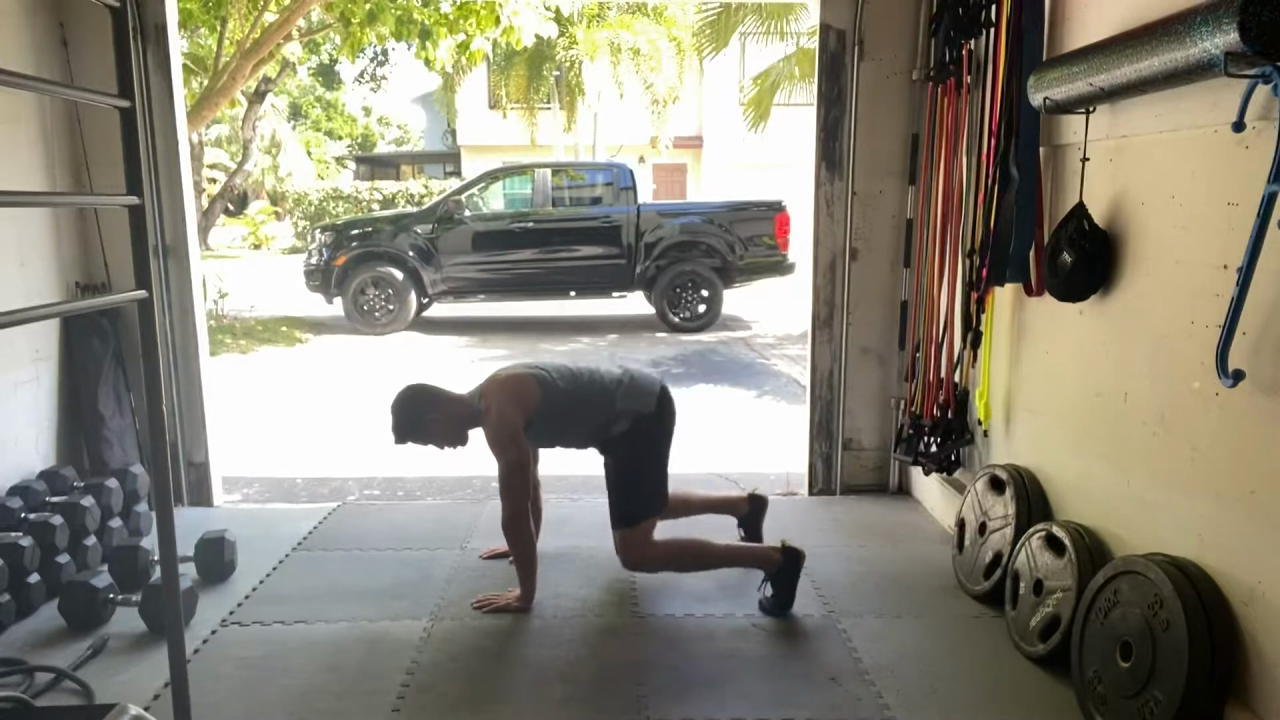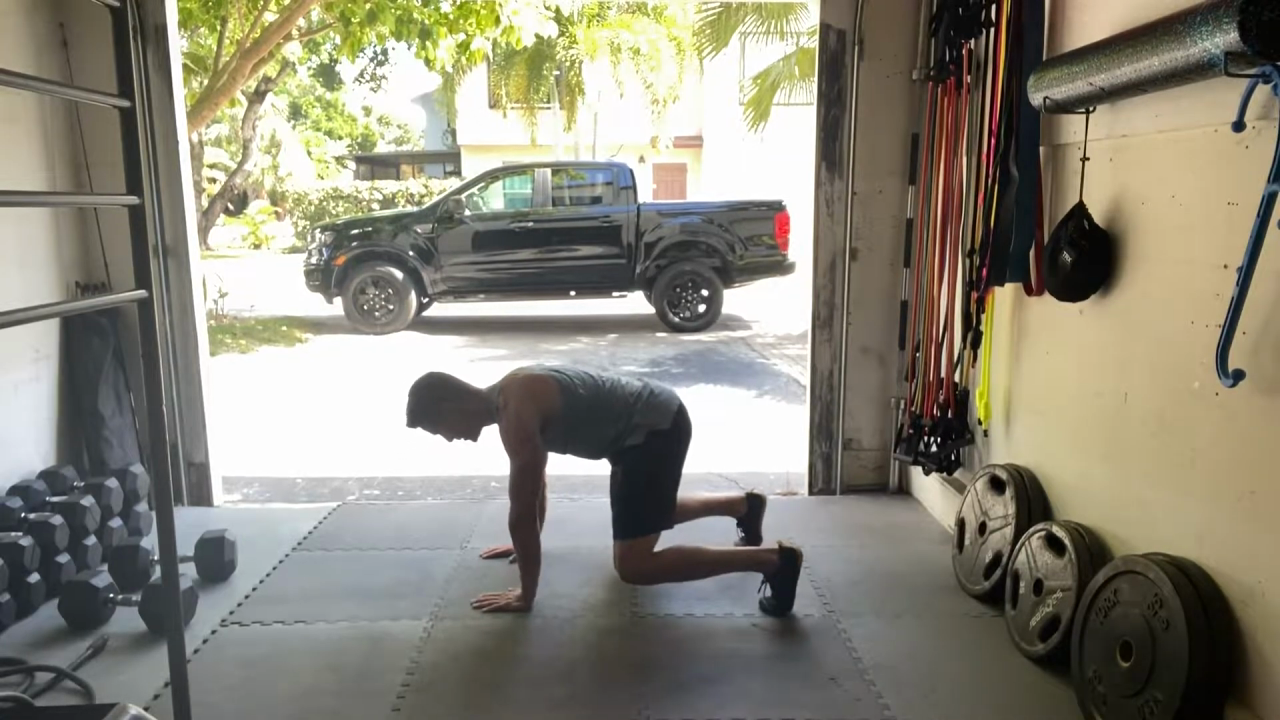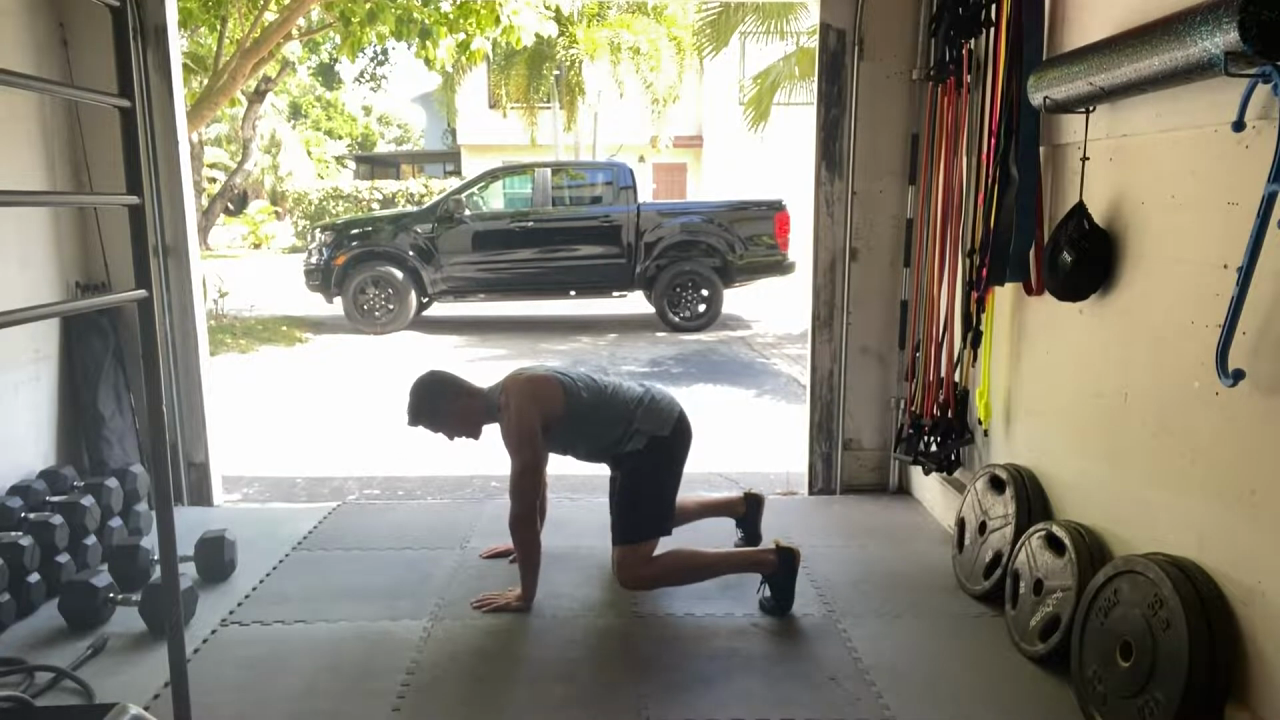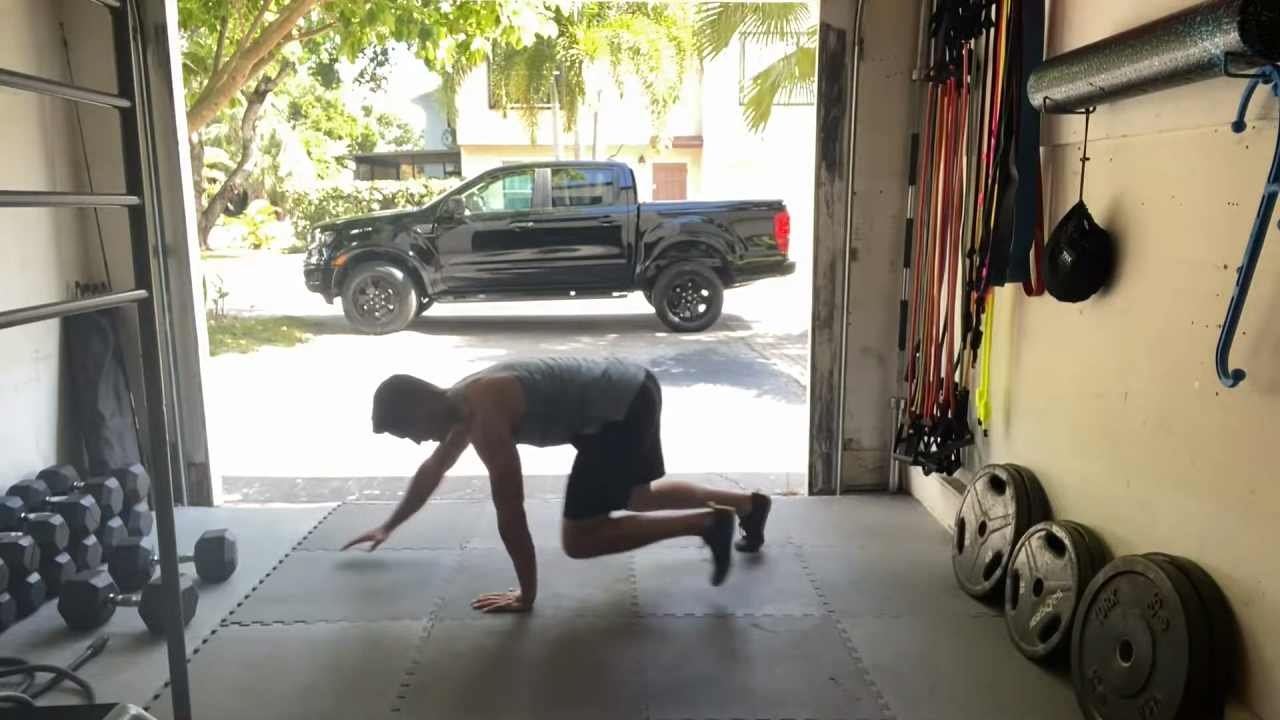
dt=0.7s
person 1, frame 1
left shoulder: (497, 415)
right shoulder: (495, 397)
left elbow: (515, 510)
right elbow: (528, 480)
left wrist: (525, 594)
right wrist: (528, 543)
left hip: (638, 414)
right hip: (638, 403)
left knee: (635, 551)
right knee: (643, 508)
left ankle: (776, 558)
right ankle: (744, 506)
person 1, frame 2
left shoulder: (515, 413)
right shoulder: (510, 394)
left elbow: (522, 511)
right elbow: (536, 484)
left wrist: (526, 594)
right wrist: (527, 543)
left hip: (656, 428)
right hip: (651, 418)
left knee: (633, 566)
right knee: (641, 514)
left ankle: (774, 560)
right ankle: (743, 505)
person 1, frame 3
left shoulder: (516, 412)
right shoulder: (512, 395)
left elbow: (523, 510)
right elbow: (536, 483)
left wrist: (526, 594)
right wrist: (528, 543)
left hip: (656, 434)
right hip: (649, 426)
left knee: (632, 572)
right knee: (638, 519)
left ankle: (772, 560)
right ankle: (742, 505)
person 1, frame 4
left shoulder: (483, 415)
right shoulder: (465, 400)
left elbow: (511, 514)
right elbow: (433, 469)
left wrist: (527, 594)
right wrist: (387, 526)
left hip: (619, 407)
right hip: (628, 389)
left knee: (579, 538)
right knee: (637, 496)
left ankle: (709, 522)
right ankle: (747, 505)
